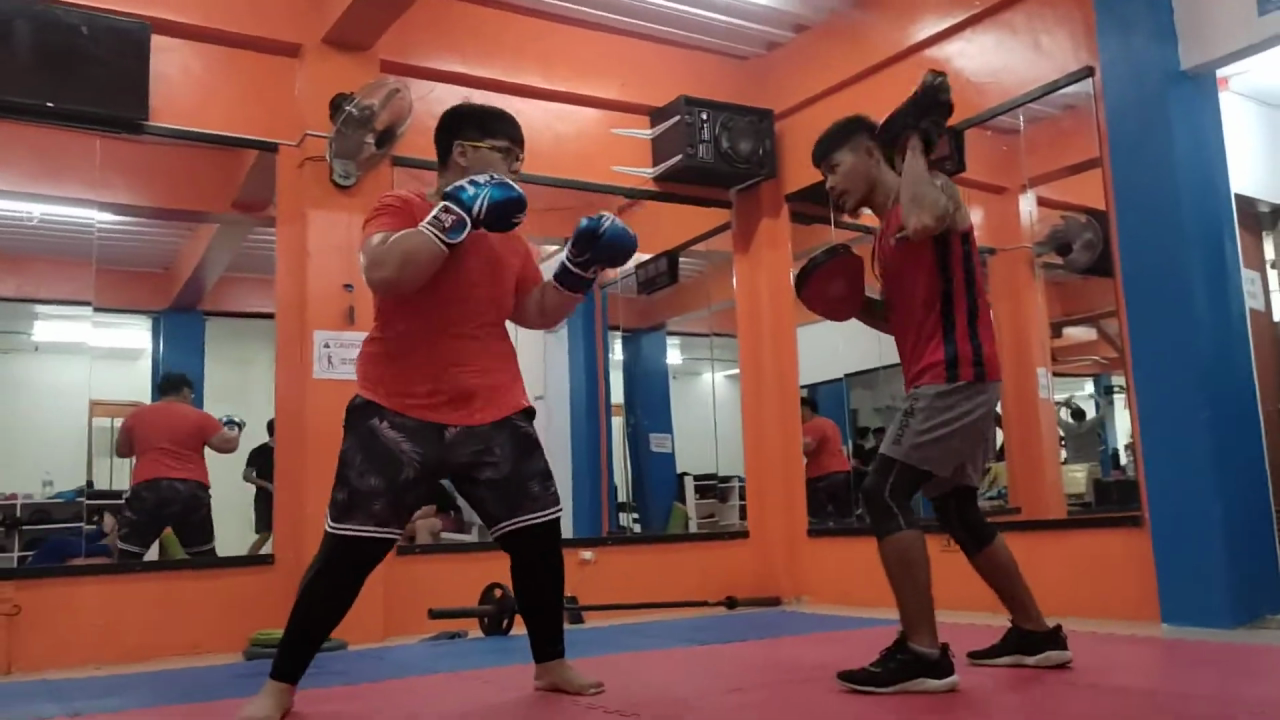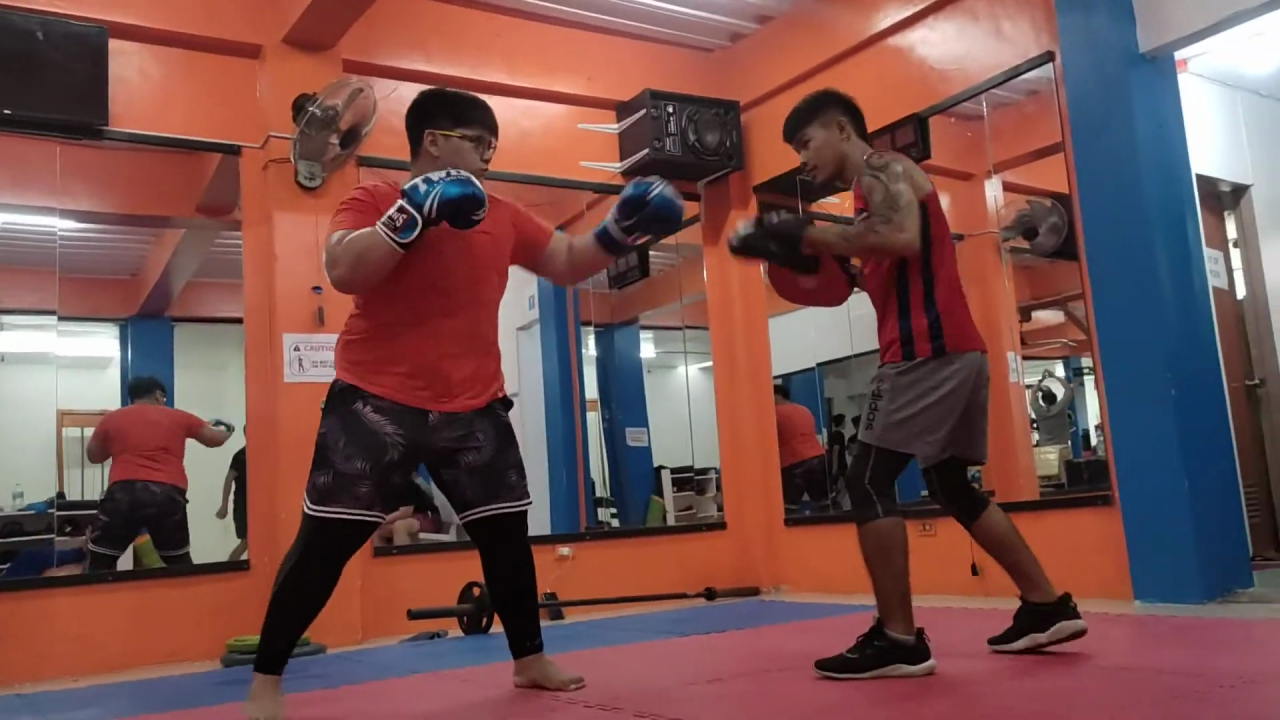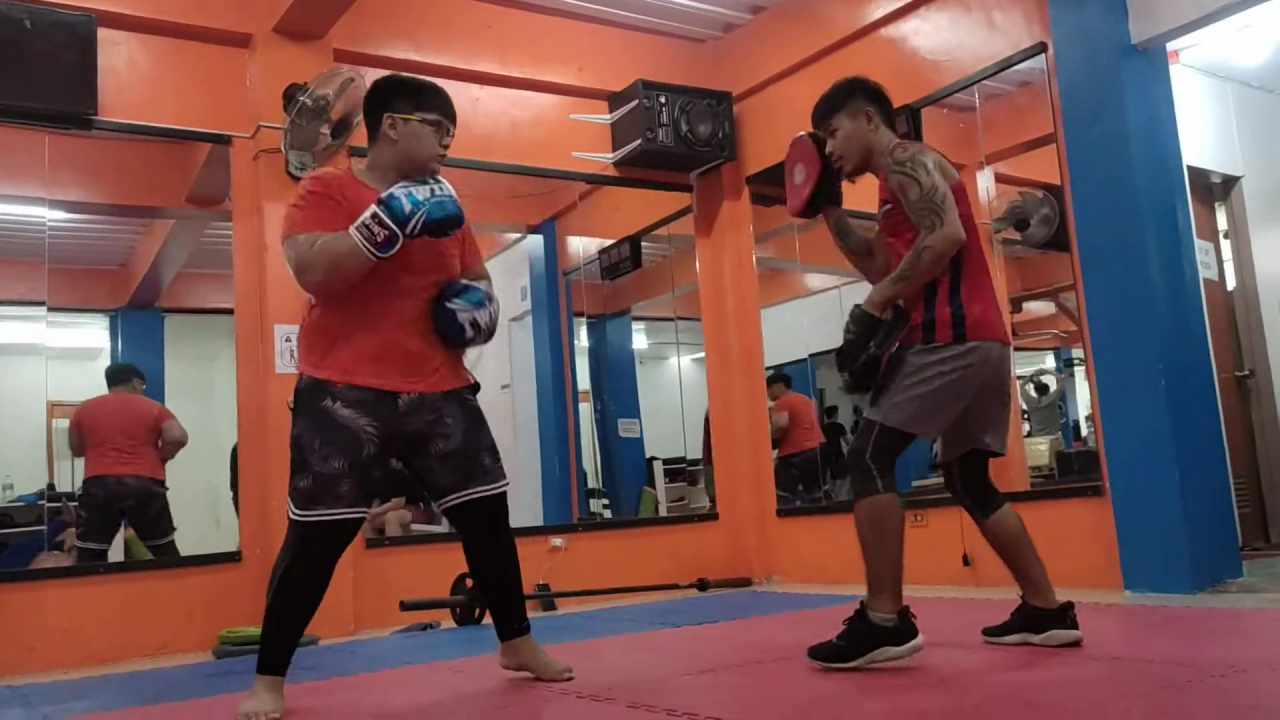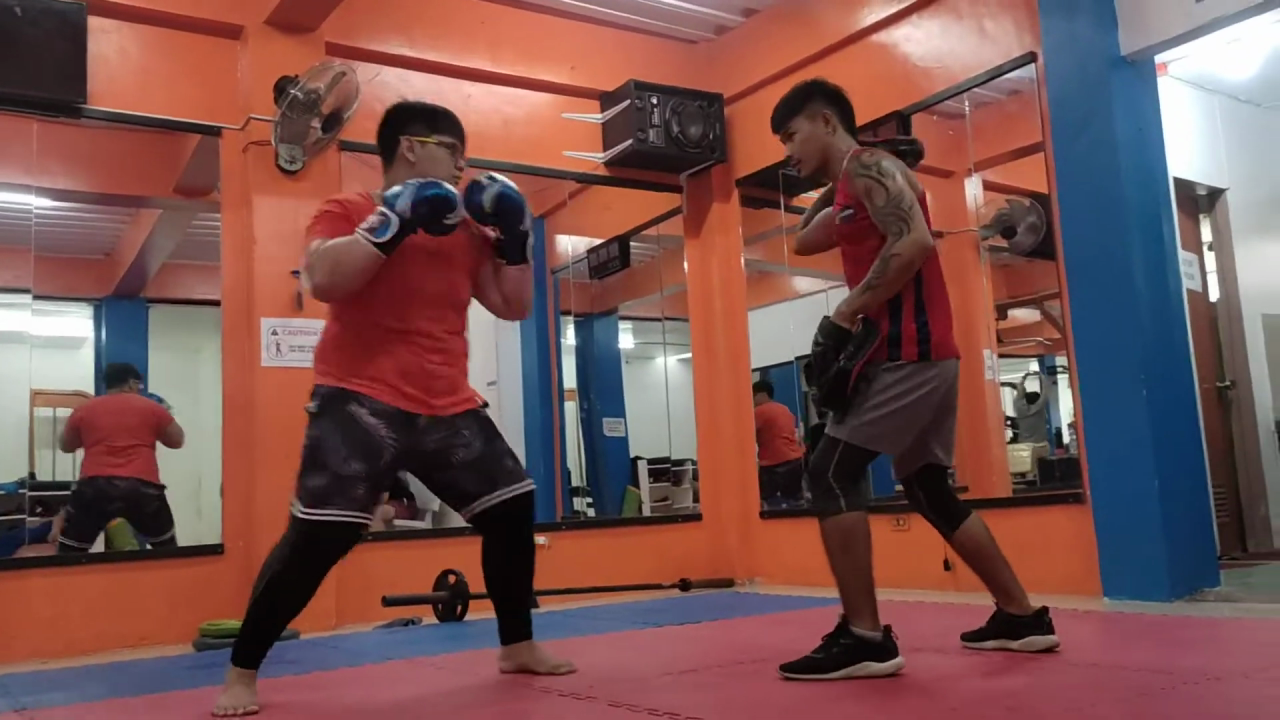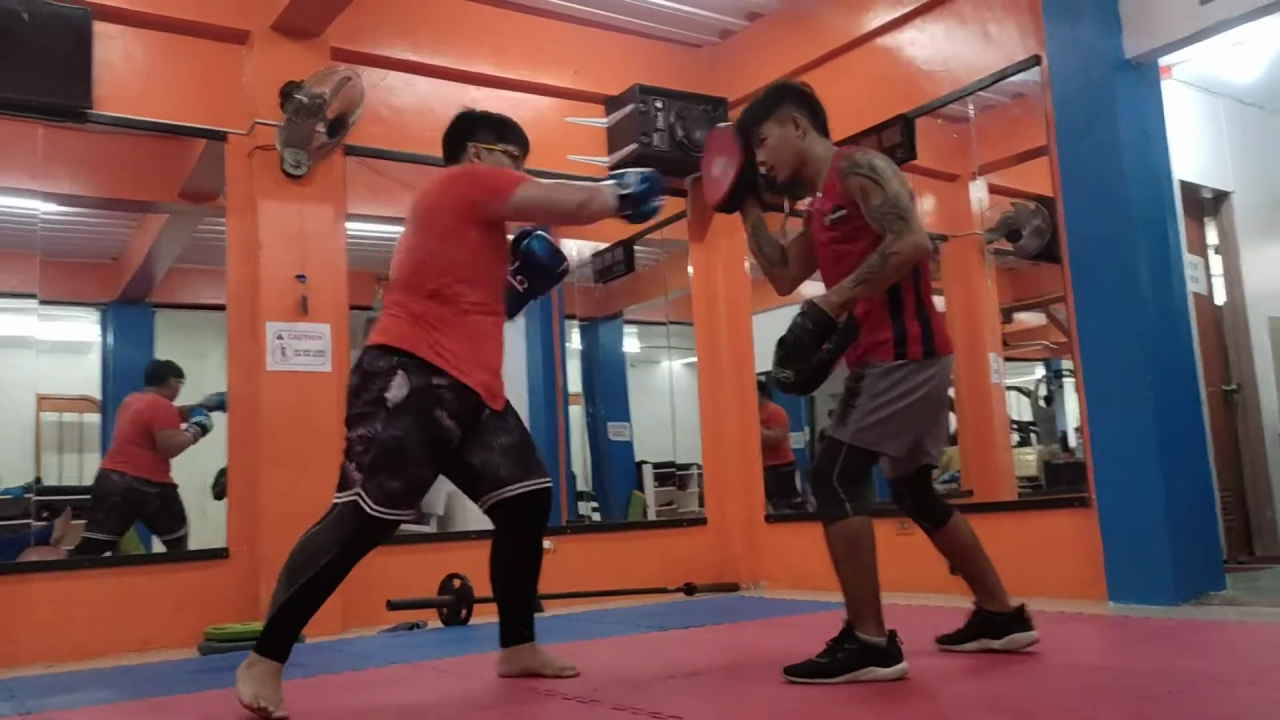
dt=0.3s
person 1, frame 1
left shoulder: (508, 239)
right shoulder: (402, 209)
left elbow: (539, 313)
right elbow: (384, 274)
left wrist: (583, 261)
right wrist: (455, 215)
left hip: (494, 418)
right hip: (396, 415)
left knee: (539, 536)
right knee: (350, 551)
left ankle: (551, 665)
person 1, frame 2
left shoulder: (499, 213)
right shoulder: (370, 200)
left elbow: (571, 261)
right elbow: (345, 272)
left wrist: (627, 224)
right wrist: (414, 209)
left hip: (470, 406)
right hip: (375, 400)
left knee: (505, 531)
right knee: (329, 535)
left ankle: (530, 660)
person 1, frame 3
left shoulder: (444, 211)
right shoulder: (326, 190)
left elbow: (473, 278)
right elbow: (312, 271)
left wrist: (474, 303)
right wrist: (390, 220)
left hip: (437, 390)
right hip: (343, 392)
left knee: (487, 514)
right knee: (318, 535)
left ankle: (518, 643)
person 1, frame 4
left shoulder: (462, 231)
right shoulder: (347, 210)
left elbow: (514, 304)
right elbow: (325, 281)
left wrist: (512, 235)
right wrist: (390, 219)
left hip: (446, 406)
right hip: (360, 401)
left knee: (511, 509)
right knee: (319, 532)
left ankle: (517, 645)
right ankle: (242, 670)
person 1, frame 5
left shoulder: (477, 225)
right shoulder: (461, 183)
right elbow: (563, 202)
left wrist: (524, 283)
right wrist: (624, 191)
left hip: (467, 390)
right hip: (410, 378)
left knee: (527, 501)
right knee: (362, 518)
left ankle: (518, 648)
right ankle: (264, 659)
person 2, frame 1
left shoulder: (932, 188)
right shoulder: (887, 226)
left elbow: (921, 221)
left wrist: (914, 141)
right wrist: (853, 303)
left hip: (955, 376)
right hip: (941, 380)
left knee: (885, 495)
right knee: (957, 510)
left ankle: (924, 653)
right ankle: (1036, 633)
person 2, frame 2
left shoulder: (882, 169)
right shoulder: (883, 182)
left elbow: (901, 239)
left wrist: (802, 231)
right wrist: (848, 278)
left hip: (927, 351)
right hip: (959, 349)
left knee: (869, 481)
right knee: (953, 486)
left ankle: (900, 639)
right ankle: (1048, 606)
person 2, frame 3
left shoulder: (908, 161)
right shoulder: (899, 180)
left elbow: (946, 236)
right elbow: (880, 263)
left wrist: (874, 304)
right wrist: (829, 206)
left hip: (949, 338)
right hip: (985, 341)
left knee: (869, 457)
right knee: (968, 479)
left ankle: (884, 619)
right ankle: (1047, 610)
person 2, frame 4
left shoulder: (872, 168)
right shoulder: (846, 192)
left elbow: (915, 242)
right elbow: (806, 239)
left wrist: (846, 313)
right wrist: (827, 184)
left hip: (904, 353)
right hip: (923, 357)
left knee: (830, 473)
right knee: (929, 490)
left ankle: (865, 637)
right ankle: (1022, 616)
person 2, frame 5
left shoulder: (860, 168)
right shoulder: (819, 203)
left elbow: (913, 243)
right elbow: (784, 276)
left wrist: (834, 302)
right wrist: (749, 204)
left hip: (903, 352)
right hip: (893, 357)
left knee: (833, 476)
right knee: (912, 489)
left ankle: (870, 641)
right ankle: (1000, 613)
person 3, frame 1
left shoulder: (136, 416)
right shoulder: (199, 417)
left elbow: (122, 451)
right elbow: (228, 444)
right wrist: (234, 427)
left hip: (148, 491)
right hip: (191, 492)
left knee: (127, 557)
right knee: (205, 557)
person 3, frame 2
left shoulder: (112, 419)
right shoulder: (178, 418)
left elbow: (94, 456)
right elbow: (215, 438)
right wrist: (225, 429)
left hip: (123, 493)
right hip: (168, 495)
left knee: (99, 563)
right knee: (180, 561)
person 3, frame 3
left shoulder: (85, 410)
right shoulder: (153, 408)
left elbow: (77, 450)
right elbow: (178, 438)
right wrist: (162, 457)
left hip: (99, 486)
right hip: (146, 486)
left knee: (89, 558)
right knee: (167, 552)
person 3, frame 4
left shoulder: (84, 409)
right shoulder: (151, 407)
left elbow: (66, 445)
right elbow: (177, 441)
right wrist: (164, 416)
left hip: (94, 486)
right hip: (140, 487)
left knee: (68, 552)
right knee: (166, 546)
person 3, frame 5
left shoulder: (131, 400)
right shoulder: (161, 408)
right elbow: (171, 448)
right wrist: (196, 429)
left hip: (111, 480)
right hip: (147, 486)
left knee: (89, 549)
right knee: (178, 544)
